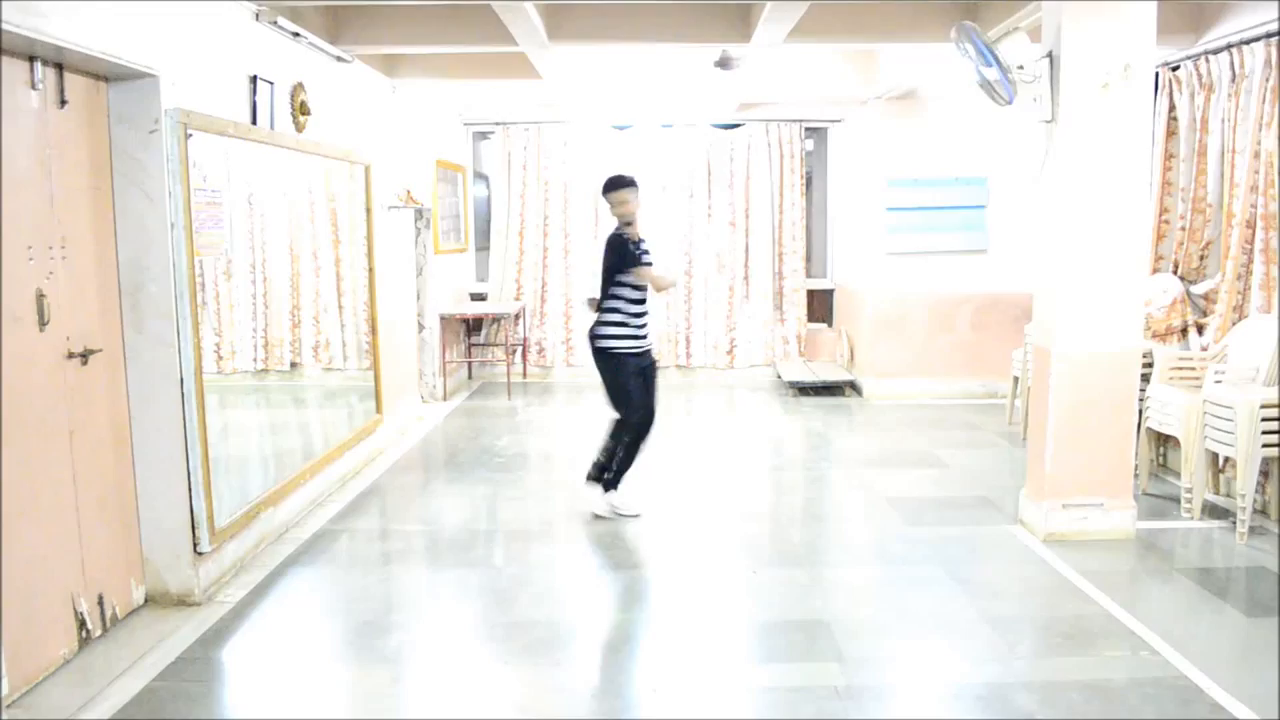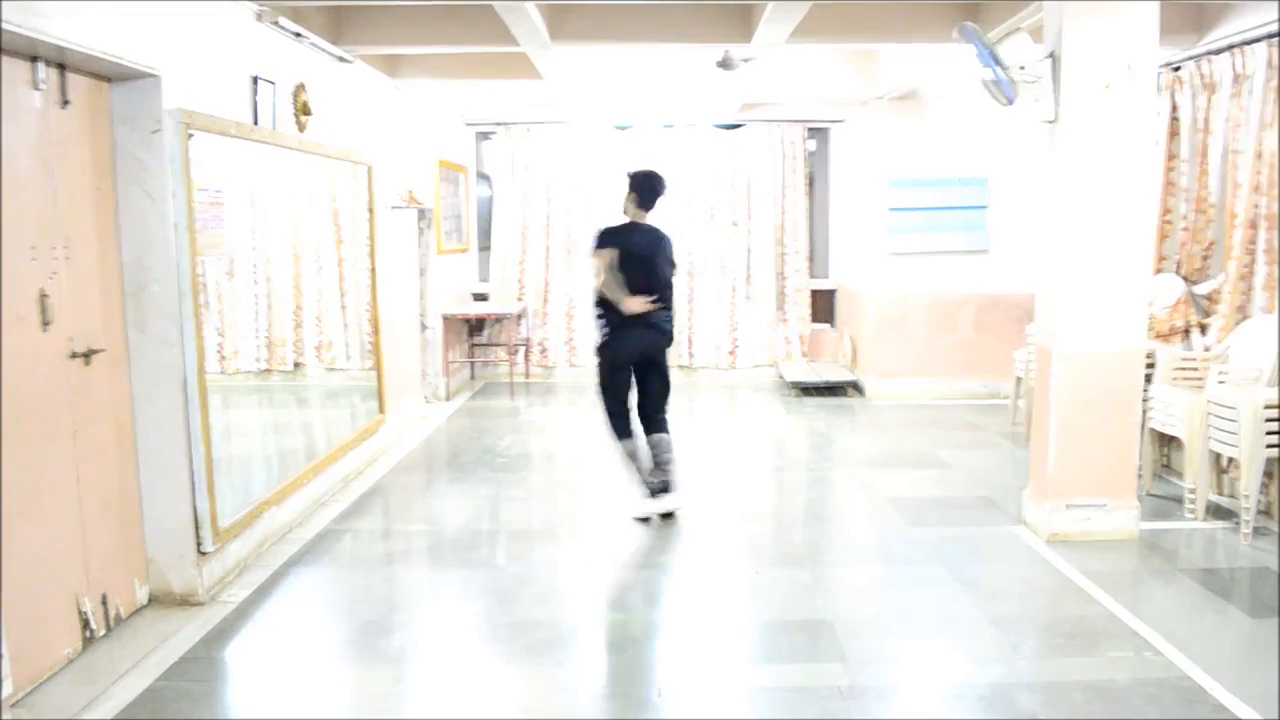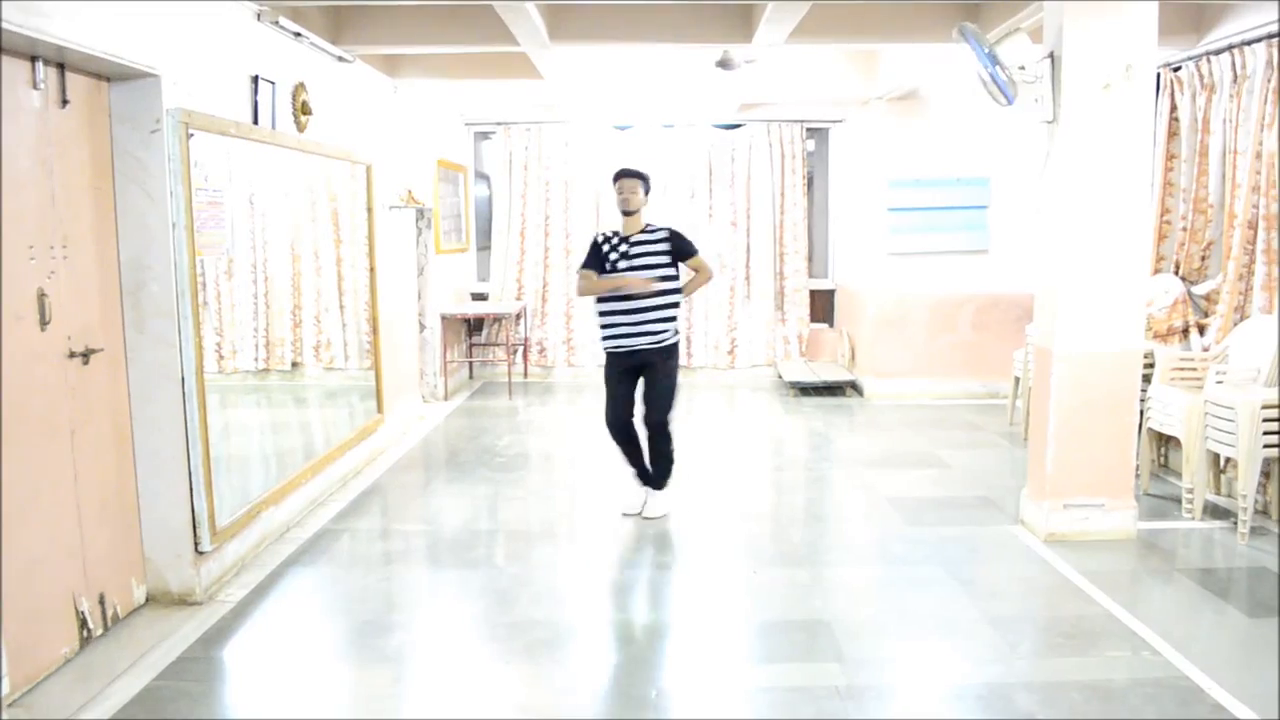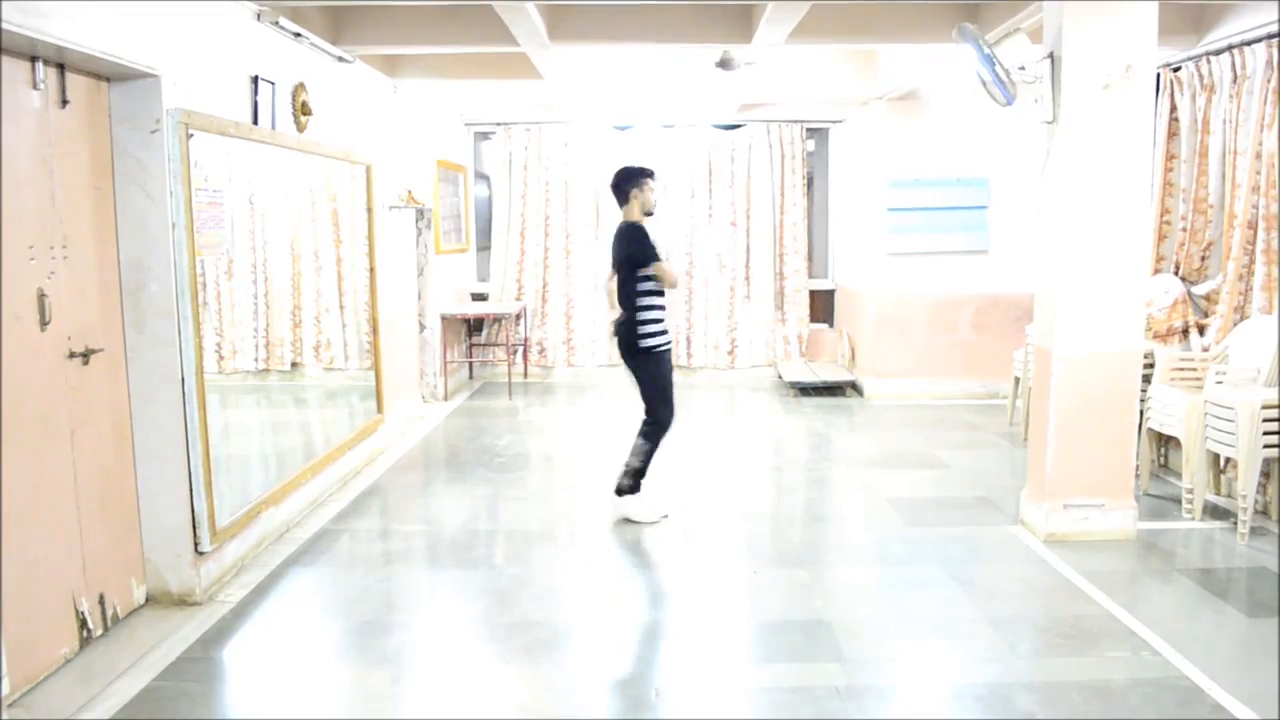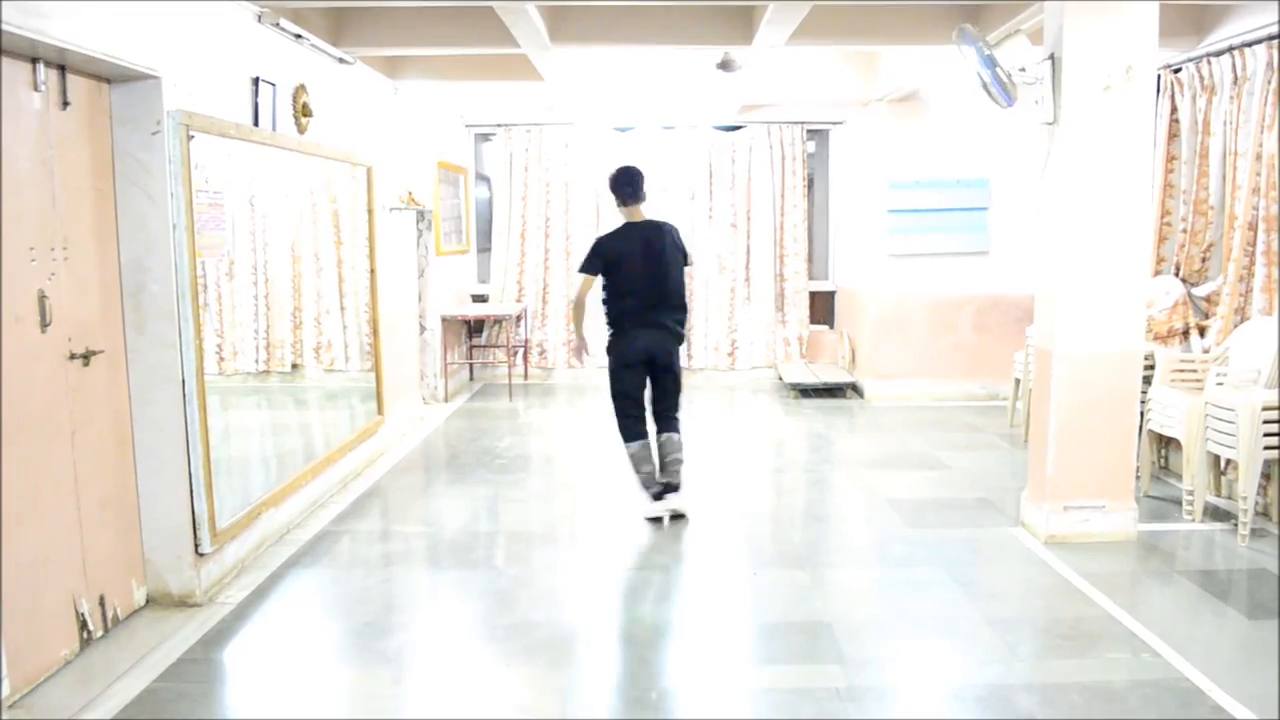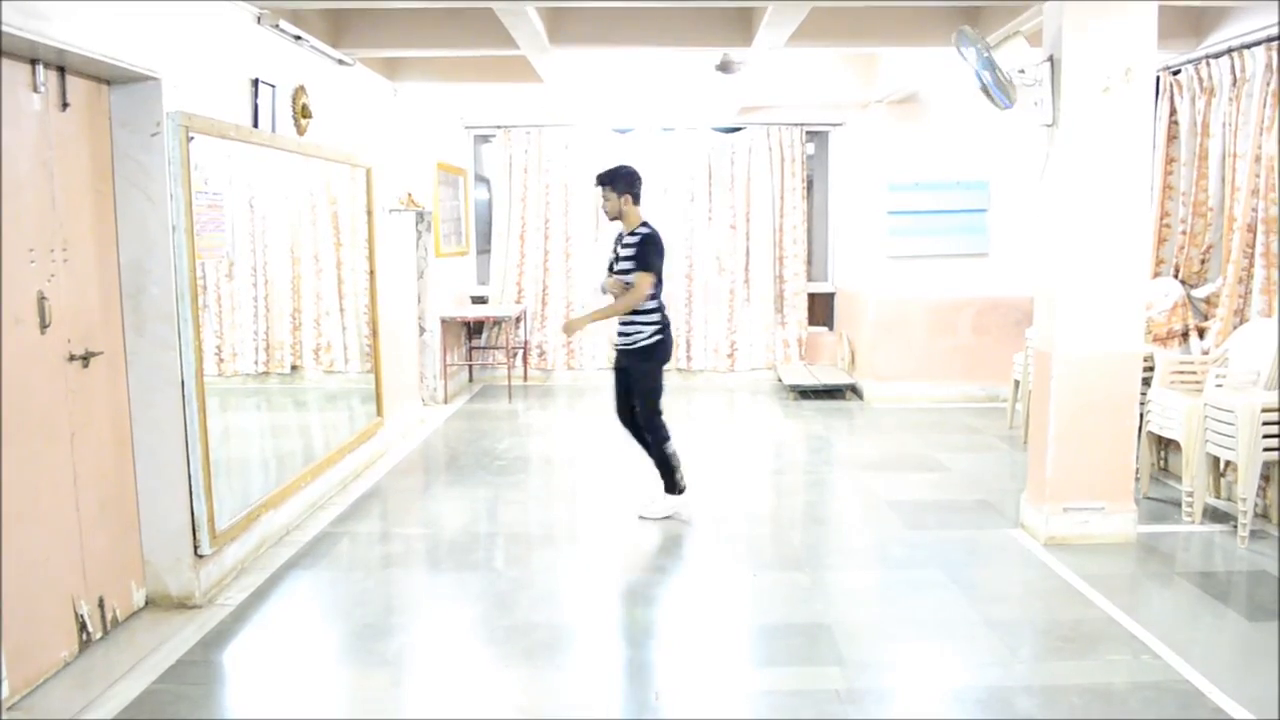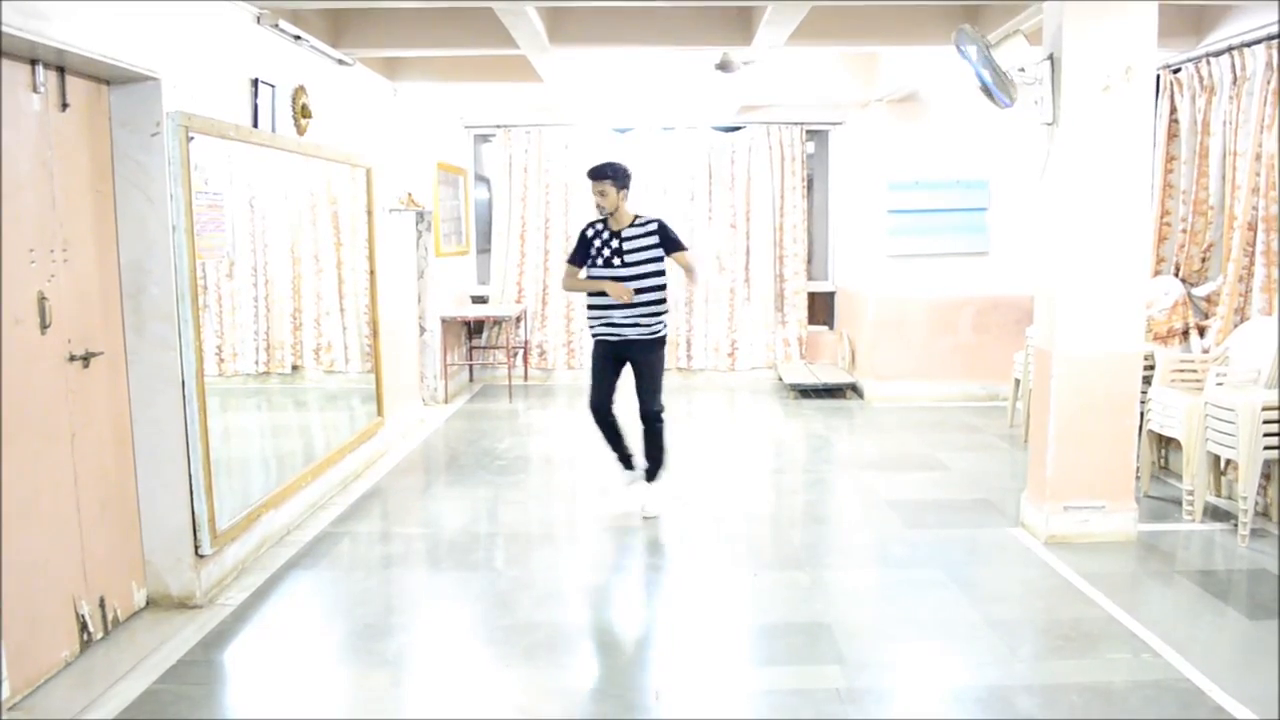
dt=0.2s
person 1, frame 1
left shoulder: (635, 242)
right shoulder: (618, 242)
right elbow: (651, 280)
right wrist: (666, 281)
left hip: (634, 348)
right hip: (613, 346)
left knee: (641, 417)
right knee: (633, 418)
left ankle: (610, 489)
right ankle: (596, 481)
person 1, frame 2
left shoulder: (610, 236)
right shoulder: (662, 240)
left elbow: (601, 273)
left wrist: (622, 299)
left hip: (618, 339)
right hip: (657, 335)
left knee: (618, 414)
right knee: (655, 415)
left ankle: (657, 492)
person 1, frame 3
left shoulder: (667, 237)
right shoulder: (602, 243)
left elbow: (705, 272)
right elbow: (583, 286)
left wrist: (673, 297)
right wrist: (625, 283)
left hip: (662, 346)
right hip: (621, 349)
left knee: (657, 418)
right knee: (617, 420)
left ankle: (659, 488)
right ankle: (645, 480)
person 1, frame 4
left shoulder: (625, 235)
right shoulder: (635, 233)
left elbow: (614, 284)
right elbow: (669, 279)
right wrist: (667, 273)
left hip: (645, 341)
right hip: (645, 342)
left knee: (657, 415)
right knee: (662, 418)
left ankle: (634, 488)
right ankle: (626, 492)
person 1, frame 5
left shoulder: (606, 244)
right shoulder: (670, 233)
left elbow: (580, 298)
right elbow: (681, 278)
left wrist: (579, 337)
left hip: (626, 342)
right hip: (667, 337)
left knee: (630, 420)
right knee: (667, 416)
left ankle: (659, 495)
person 1, frame 6
left shoulder: (646, 240)
right shoulder: (624, 237)
left elbow: (639, 294)
left wrist: (585, 320)
right wrist: (612, 284)
left hip: (646, 345)
right hip: (632, 345)
left knee: (646, 417)
right knee: (630, 414)
left ankle: (671, 493)
right ankle: (674, 482)
person 1, frame 7
left shoulder: (655, 229)
right shoulder: (591, 232)
left elbow: (687, 266)
right elbow: (568, 279)
left wrist: (687, 282)
right wrist: (604, 285)
left hip: (647, 336)
right hip: (606, 337)
left knee: (650, 411)
right knee: (599, 406)
left ankle: (651, 482)
right ankle: (630, 467)
